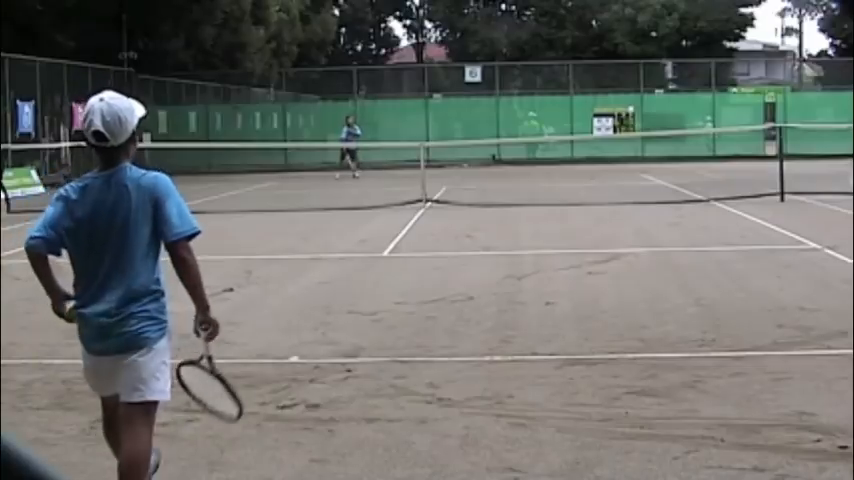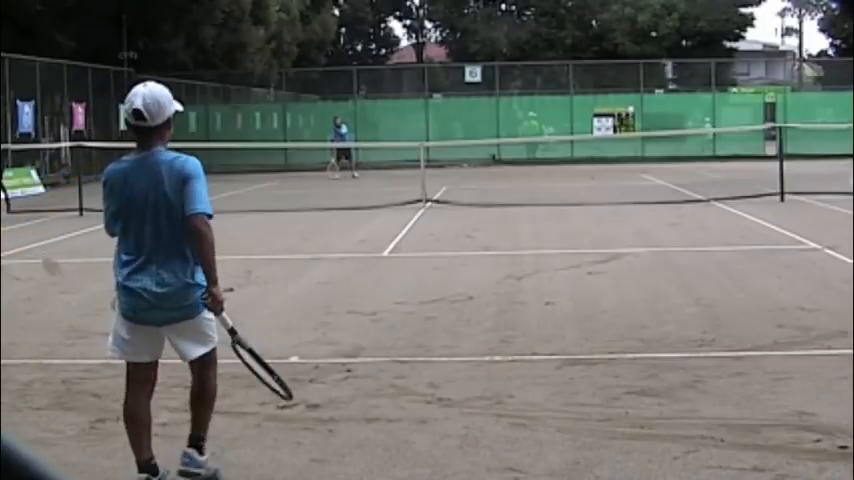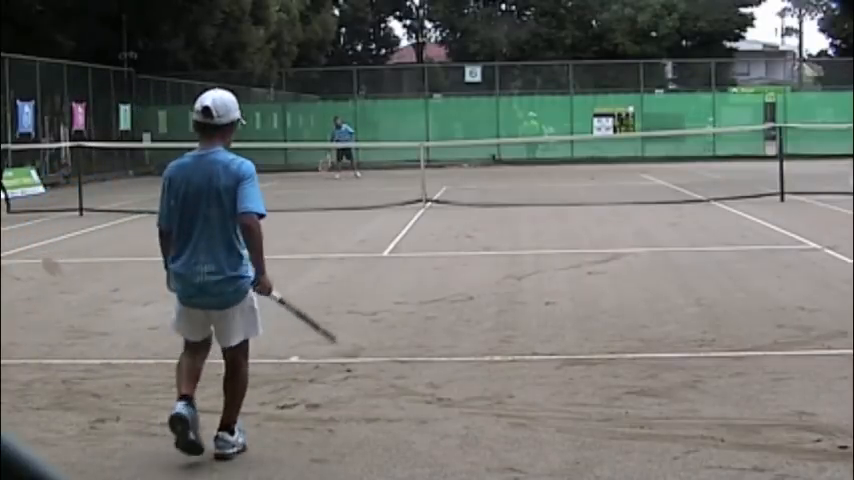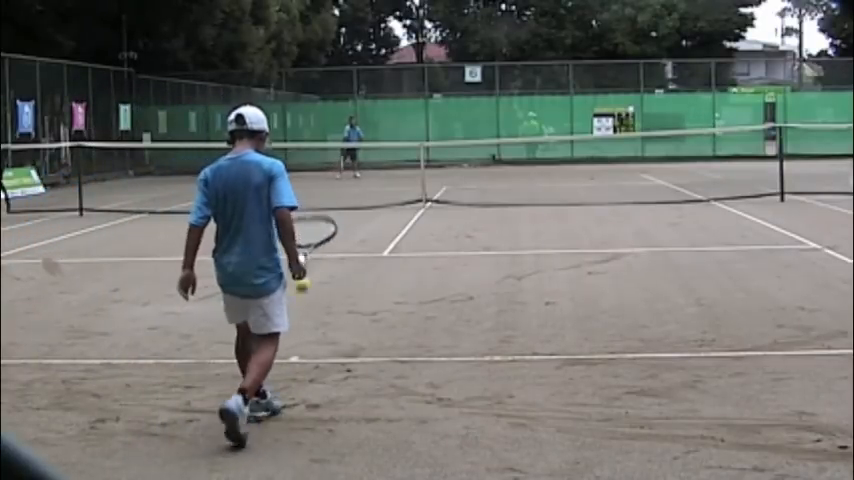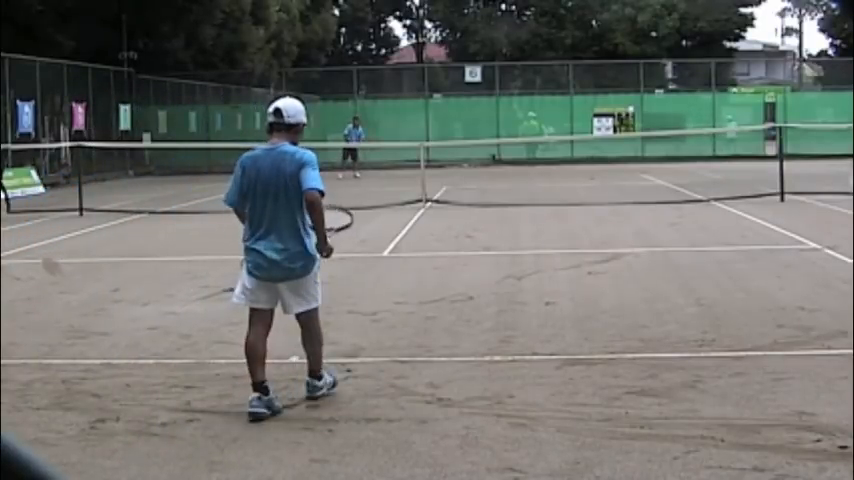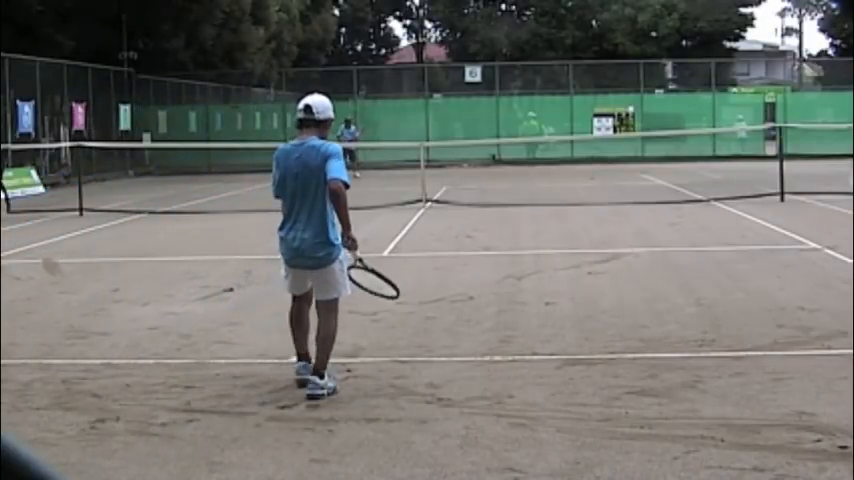
dt=0.4s
person 1, frame 1
left shoulder: (72, 195)
right shoulder: (155, 186)
left elbow: (35, 246)
right elbow: (181, 252)
left wrist: (56, 296)
right wrist: (203, 309)
left hip: (94, 325)
right hip: (143, 324)
left knee: (112, 407)
right knee: (138, 422)
person 1, frame 2
left shoulder: (114, 174)
right shoulder: (186, 167)
left elbow: (114, 229)
right elbow: (198, 224)
right wrist: (213, 283)
left hip: (134, 297)
right hip: (182, 295)
left knee: (139, 385)
right knee: (204, 372)
person 1, frame 3
left shoulder: (175, 170)
right shoulder: (239, 169)
left elbow: (165, 228)
right elbow: (248, 223)
left wrist: (171, 268)
right wrist: (261, 271)
left hip: (188, 281)
right hip: (230, 281)
left knee: (194, 350)
right knee: (236, 357)
left ankle: (184, 406)
right ankle: (226, 433)
person 1, frame 4
left shoulder: (210, 173)
right shoulder: (271, 167)
left elbow: (197, 225)
right elbow: (282, 216)
left wrist: (188, 269)
right wrist: (294, 260)
left hip: (229, 271)
right hip: (264, 271)
left knee: (245, 335)
right knee: (266, 344)
left ankle: (256, 397)
right ankle: (238, 401)
person 1, frame 5
left shoulder: (247, 160)
right shoulder: (303, 158)
left elbow: (236, 206)
right elbow: (312, 198)
right wrist: (322, 239)
left hip: (258, 256)
right hip: (297, 256)
left knee: (258, 324)
right knee: (309, 320)
left ankle: (261, 395)
right ankle: (317, 379)
person 1, frame 6
left shoulder: (281, 154)
right shoulder: (330, 151)
right elbow: (336, 188)
right wrist: (347, 230)
left hip: (291, 243)
right hip: (324, 245)
left knee: (300, 302)
right knee: (327, 311)
left ankle: (303, 364)
right ankle: (318, 378)
